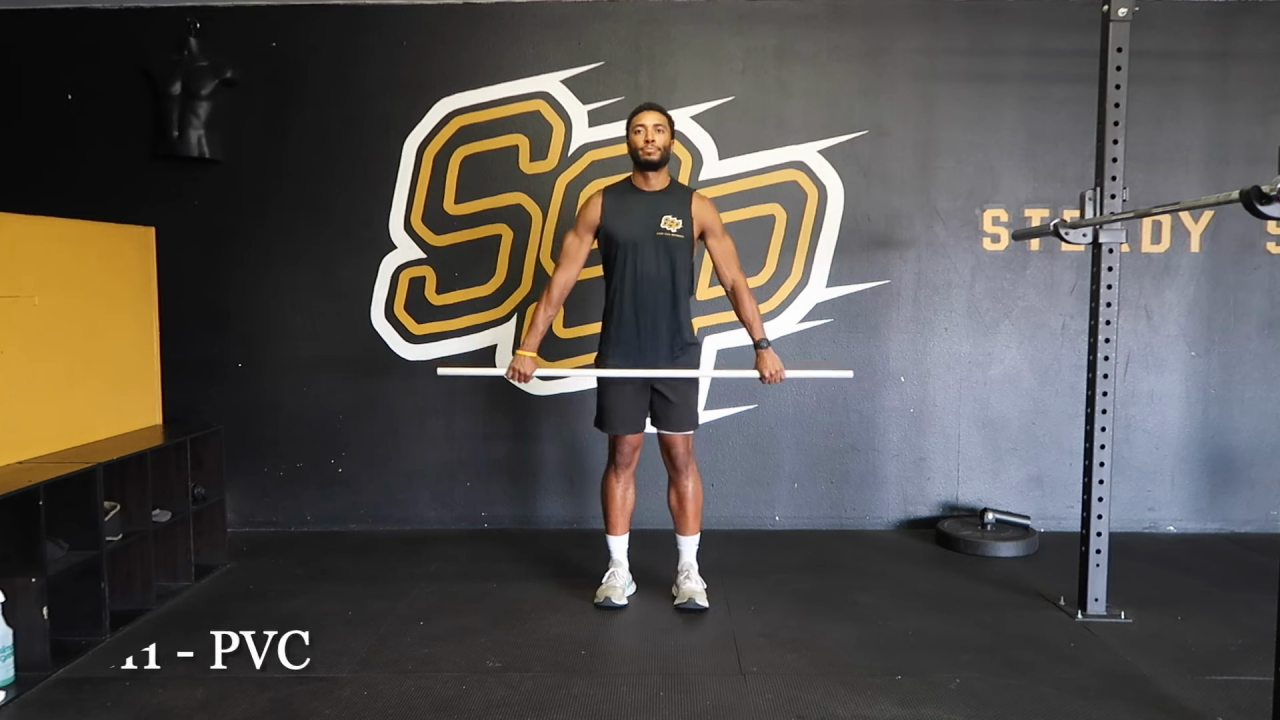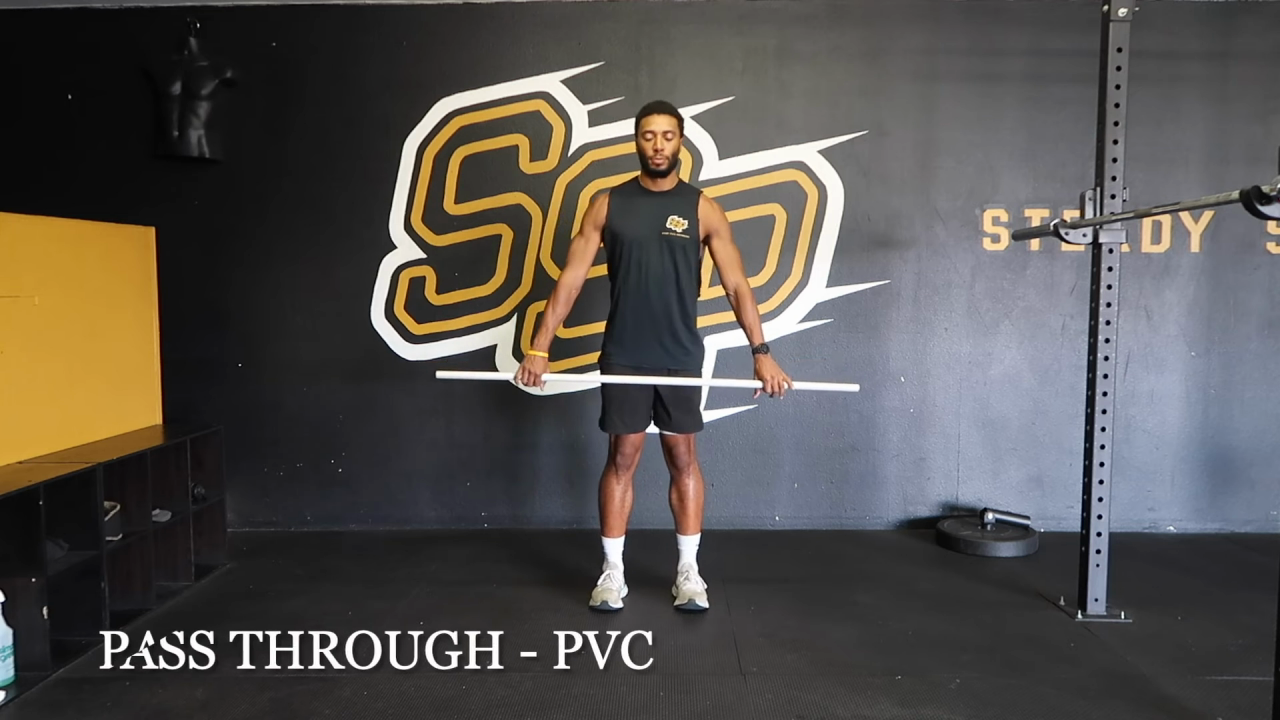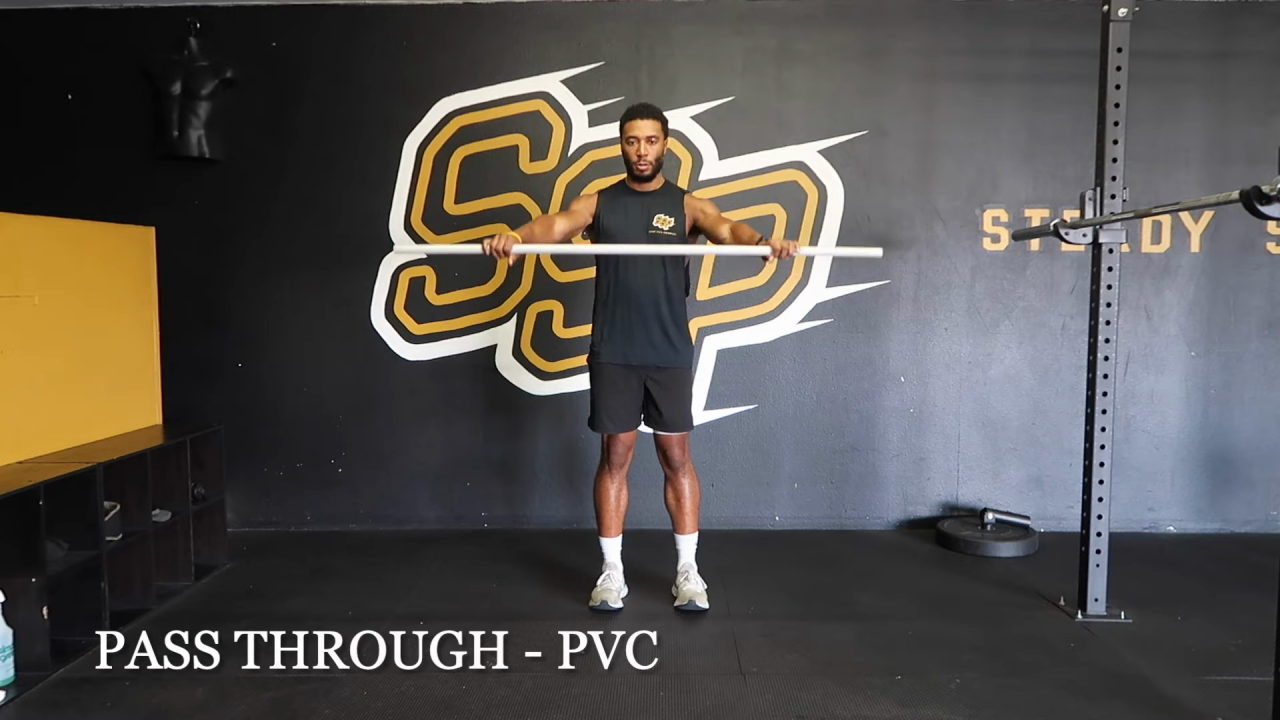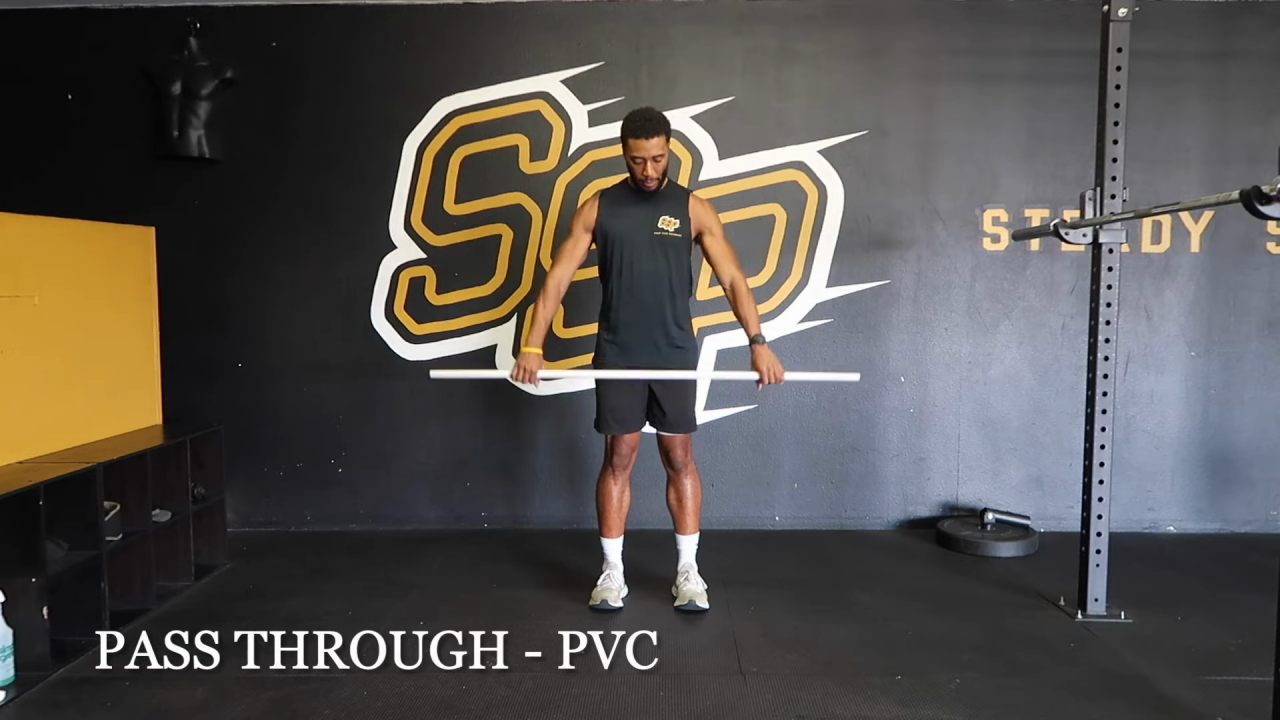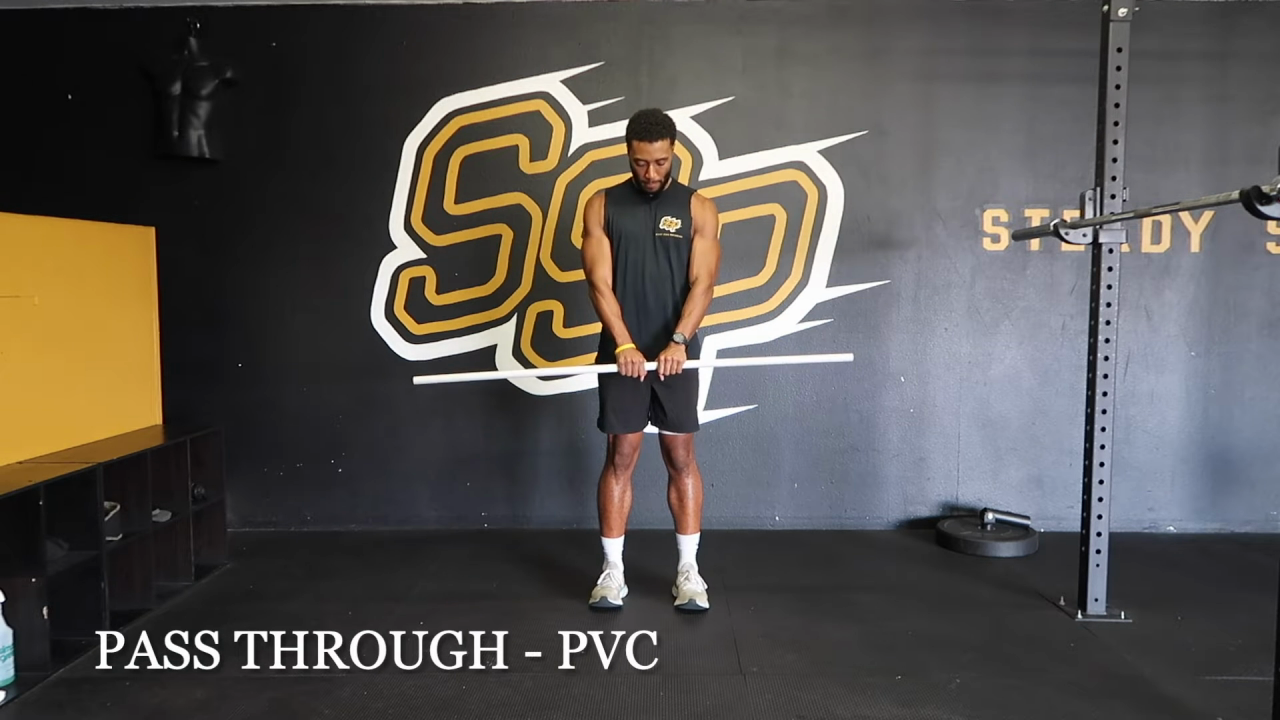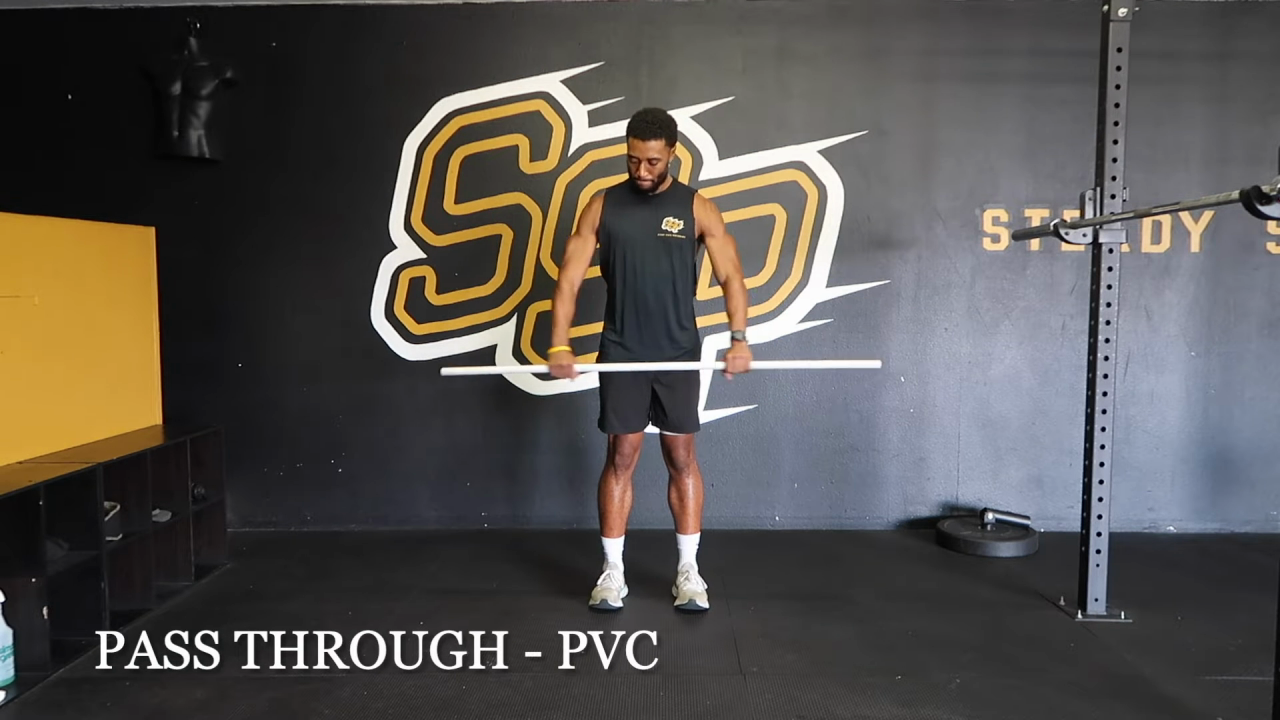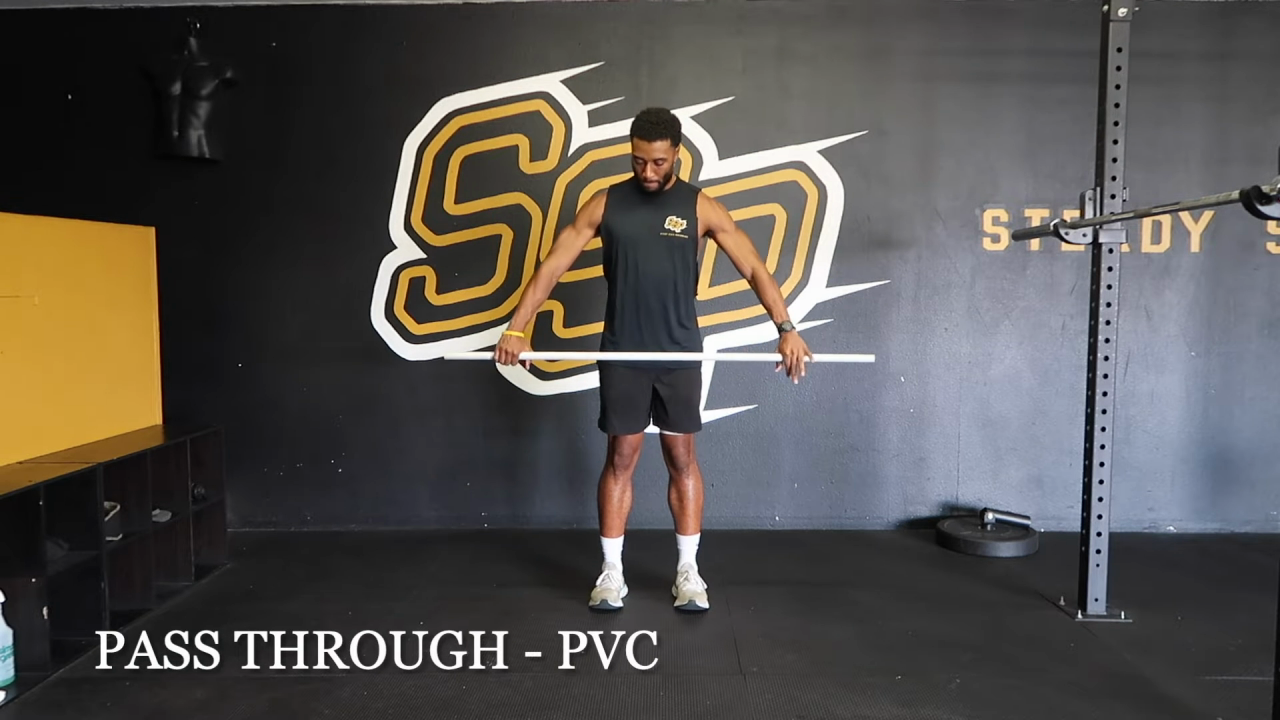
dt=0.7s
person 1, frame 1
left shoulder: (696, 206)
right shoulder: (601, 205)
left elbow: (734, 280)
right elbow: (561, 279)
left wrist: (762, 345)
right wrist: (529, 346)
left hip: (677, 354)
right hip: (620, 354)
left knee: (681, 459)
right knee: (621, 458)
left ankle: (688, 571)
right ankle: (618, 569)
person 1, frame 2
left shoulder: (703, 208)
right shoulder: (607, 204)
left elbow: (736, 284)
right elbow: (570, 279)
left wrist: (761, 352)
right wrist: (540, 347)
left hip: (680, 356)
right hip: (623, 355)
left knee: (683, 459)
right knee: (621, 459)
left ankle: (688, 571)
right ankle: (613, 572)
person 1, frame 3
left shoulder: (688, 205)
right shoulder: (597, 202)
left elbow: (728, 230)
right elbow: (553, 224)
left wrist: (765, 240)
right wrist: (515, 235)
left hip: (670, 354)
right hip: (613, 353)
left knee: (677, 458)
right knee: (614, 458)
left ankle: (687, 571)
right ankle: (611, 571)
person 1, frame 4
left shoulder: (694, 208)
right shoulder: (598, 207)
left elbow: (732, 277)
right elbow: (559, 274)
left wrist: (758, 341)
right wrist: (533, 342)
left hip: (675, 355)
right hip: (617, 356)
left knee: (679, 459)
right knee: (618, 459)
left ankle: (688, 571)
right ankle: (612, 571)
person 1, frame 5
left shoulder: (697, 207)
right shoulder: (602, 205)
left elbow: (702, 284)
right elbow: (600, 283)
left wrist: (677, 341)
right wrist: (624, 345)
left hip: (676, 352)
right hip: (621, 353)
left knee: (681, 458)
right knee: (620, 458)
left ankle: (688, 570)
right ankle: (612, 570)
person 1, frame 6
left shoulder: (698, 208)
right shoulder: (602, 206)
left elbow: (731, 276)
right elbow: (570, 278)
left wrist: (738, 338)
right wrist: (560, 343)
left hip: (679, 354)
right hip: (620, 356)
left knee: (682, 458)
right knee: (620, 458)
left ankle: (688, 571)
right ankle: (612, 571)
person 1, frame 7
left shoulder: (701, 207)
right shoulder: (605, 203)
left elbow: (755, 269)
right elbow: (552, 266)
left wrist: (786, 329)
right wrist: (517, 328)
left hip: (680, 353)
right hip: (622, 353)
left knee: (682, 457)
right knee: (620, 458)
left ankle: (687, 570)
right ankle: (611, 572)
